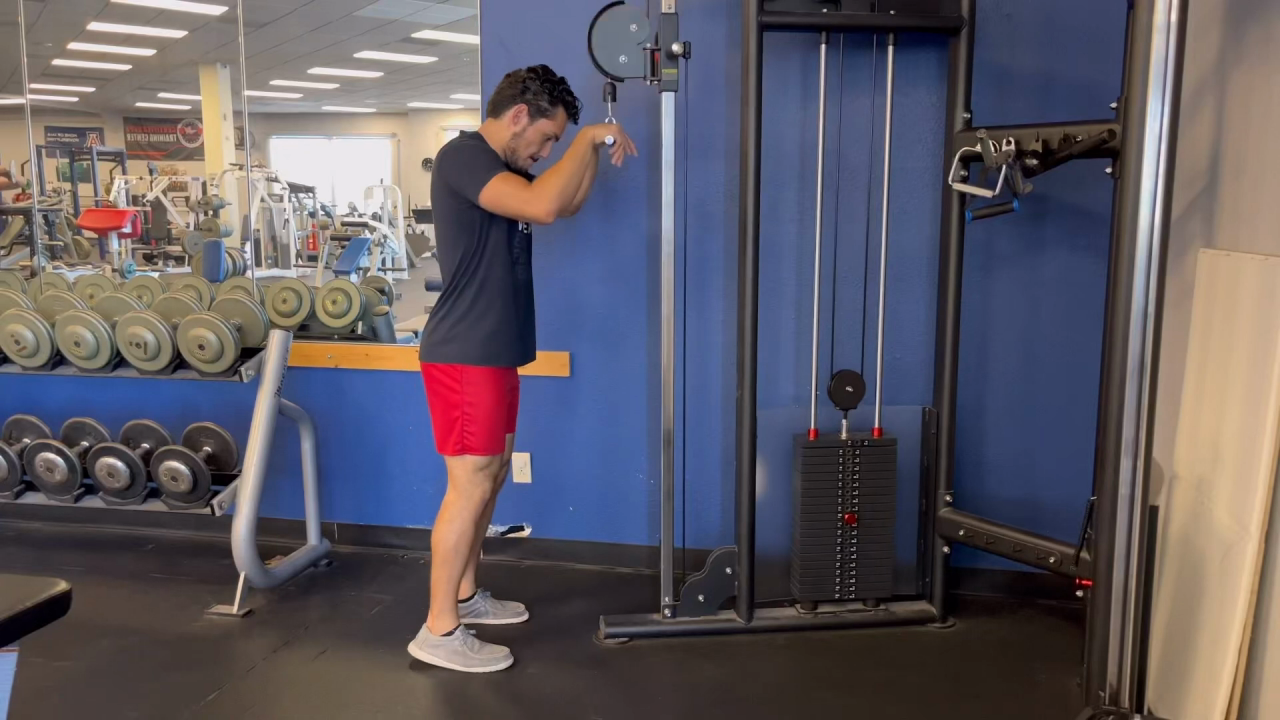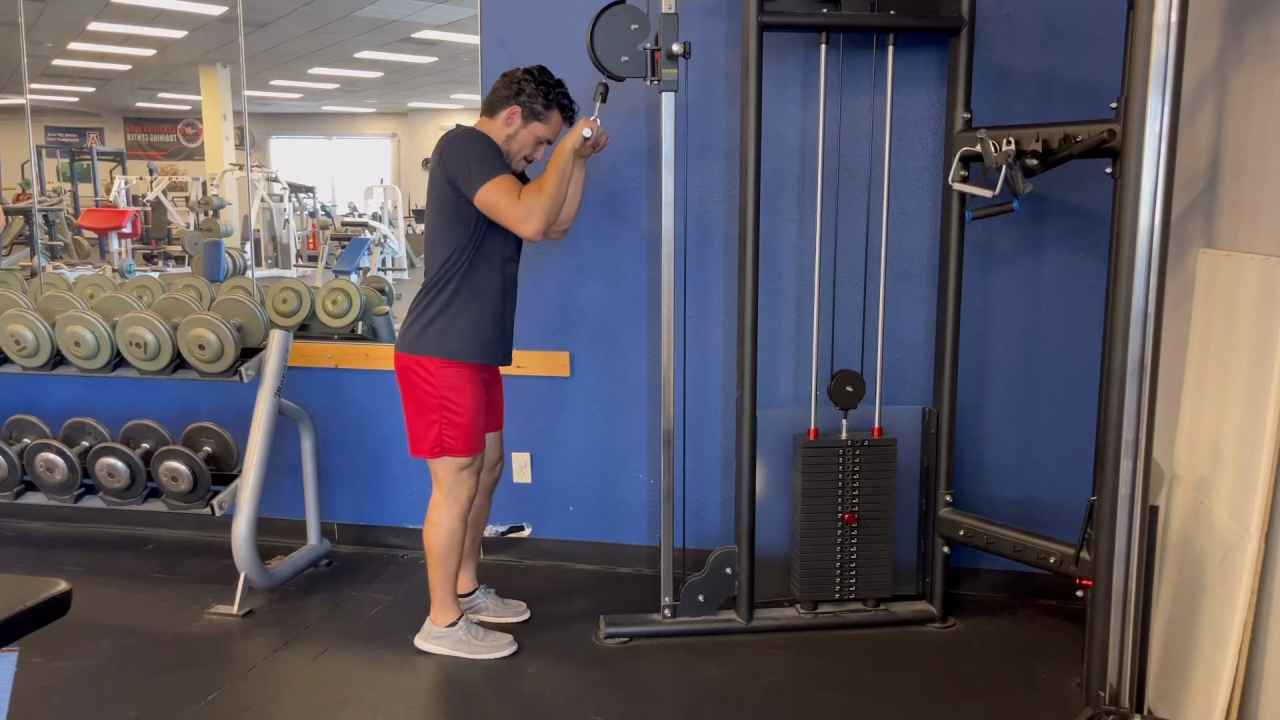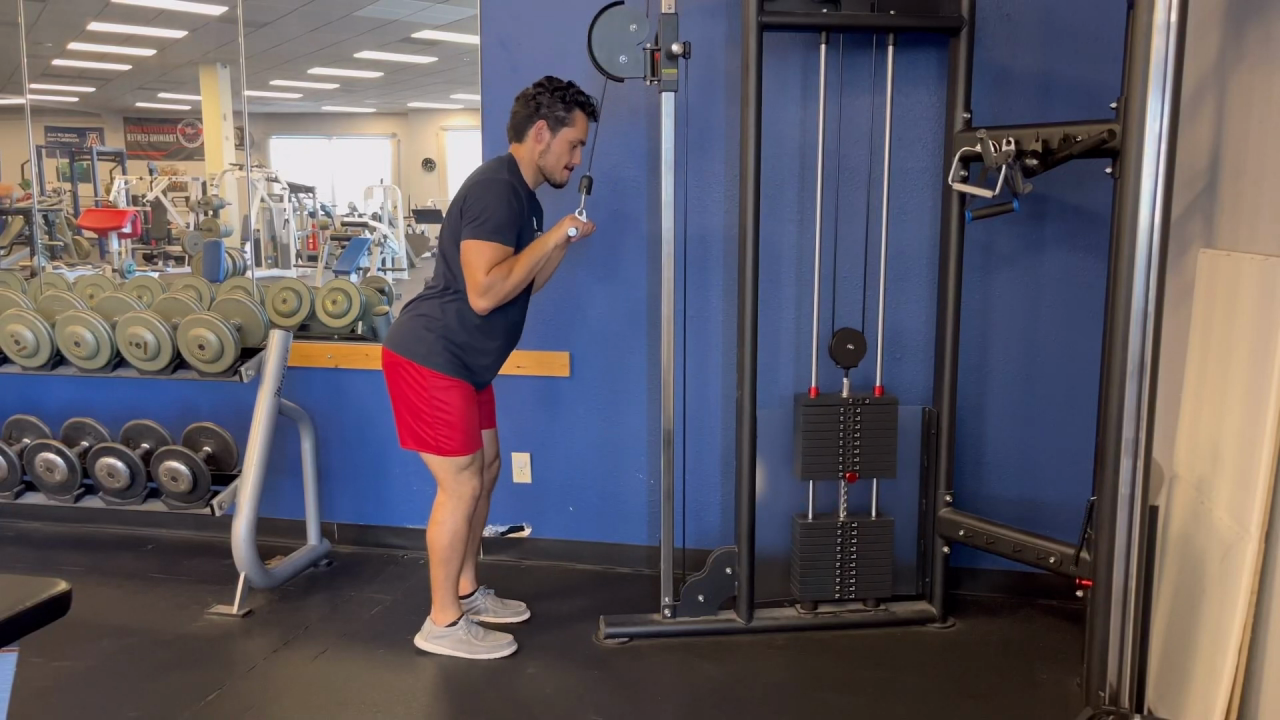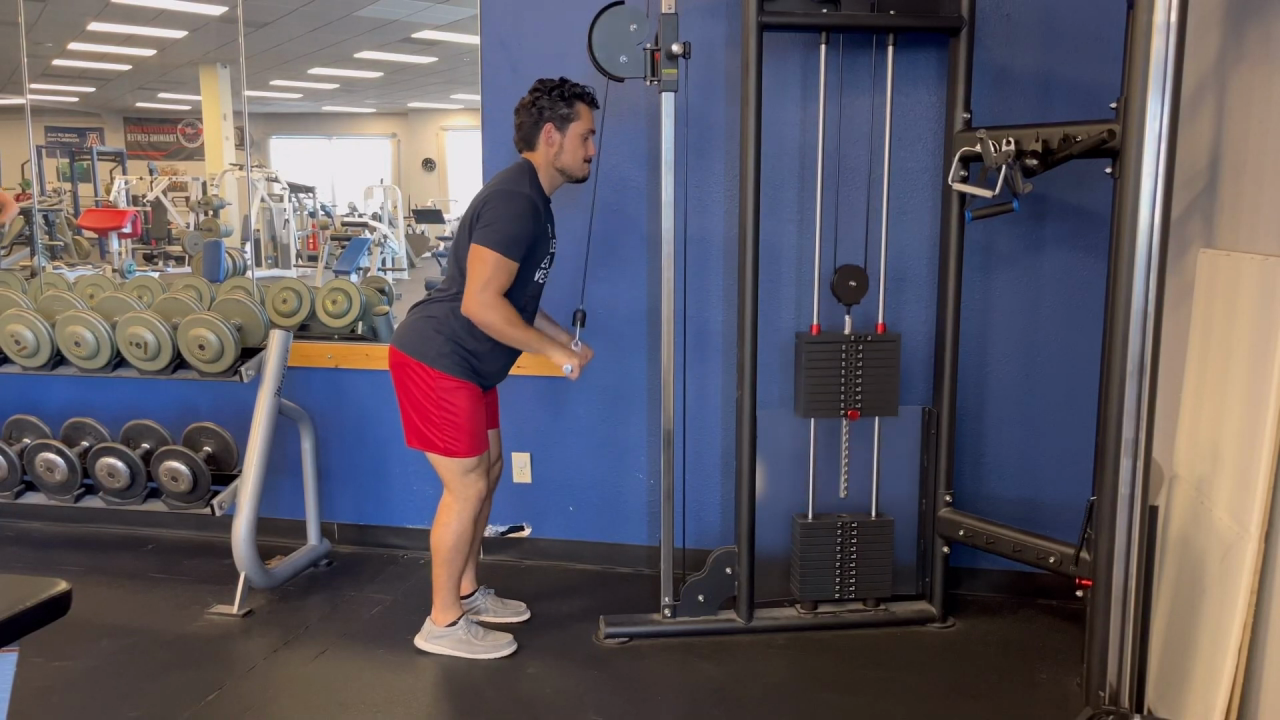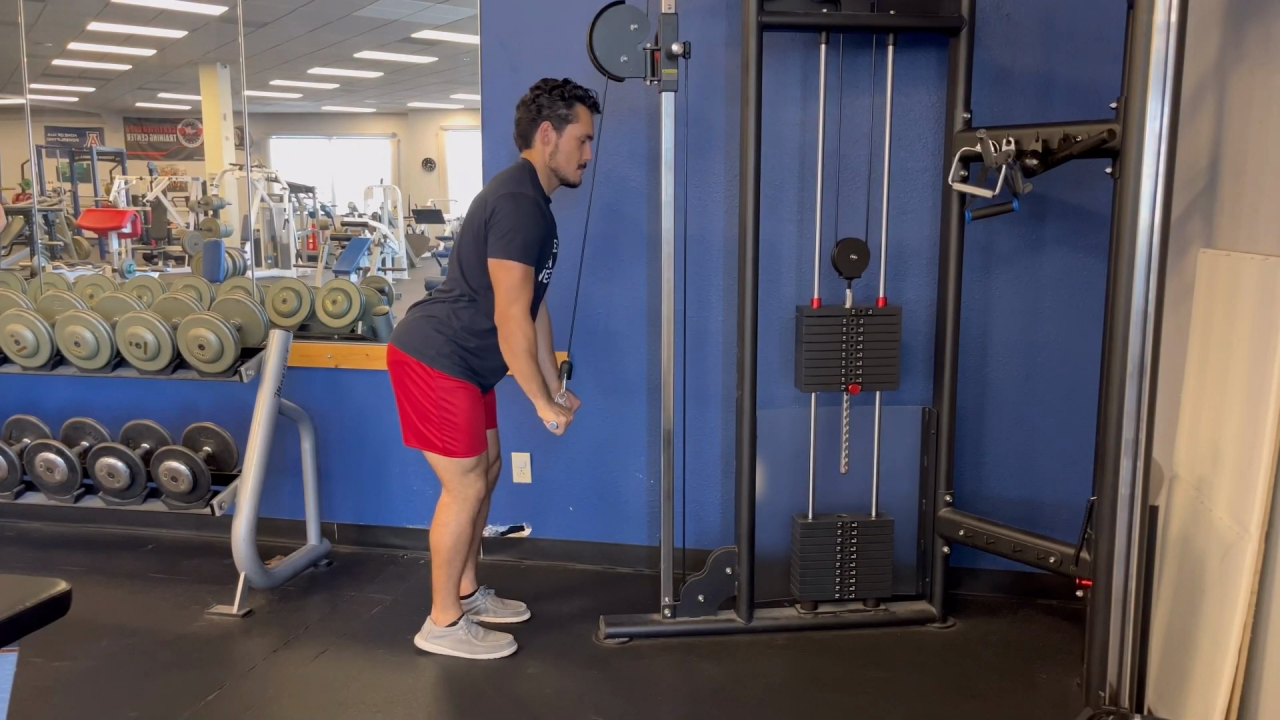
dt=1s
person 1, frame 1
left shoulder: (499, 166)
right shoulder: (464, 158)
left elbow: (565, 205)
right elbow: (543, 207)
left wrist: (594, 147)
right wrist: (587, 138)
left hip: (492, 351)
right hip: (463, 355)
left knee: (490, 476)
right knee: (469, 487)
left ankle: (464, 593)
right ankle: (439, 630)
person 1, frame 2
left shoulder: (496, 163)
right shoulder: (464, 146)
left elbow: (556, 225)
right elbow: (530, 222)
left wrist: (578, 157)
right wrist: (566, 145)
left hip: (475, 350)
right hip: (442, 352)
left knee: (485, 468)
right knee: (456, 483)
left ankle: (466, 590)
right ankle: (443, 622)
person 1, frame 3
left shoulder: (521, 192)
right shoulder: (495, 189)
left elbow: (524, 285)
right elbow: (484, 293)
left wrist: (563, 241)
right wrist: (552, 236)
left hip: (461, 358)
right hip: (429, 357)
left knee: (484, 470)
right knee: (461, 485)
left ankle: (467, 591)
right ankle: (444, 622)
person 1, frame 4
left shoulder: (530, 196)
right shoulder: (516, 199)
left elbow: (512, 297)
right elbow: (479, 302)
left wrist: (559, 340)
right wrist: (553, 347)
left hip: (461, 360)
right hip: (436, 359)
left knee: (487, 471)
right knee: (467, 487)
left ankle: (467, 593)
right ankle: (444, 622)
person 1, frame 5
left shoulder: (528, 198)
right shoulder: (519, 203)
left elbow: (533, 307)
right elbow: (511, 319)
left wrist: (555, 387)
right wrist: (542, 404)
left hip: (459, 359)
right hip: (434, 358)
left knee: (485, 471)
right knee: (466, 487)
left ankle: (467, 592)
right ankle: (444, 622)
